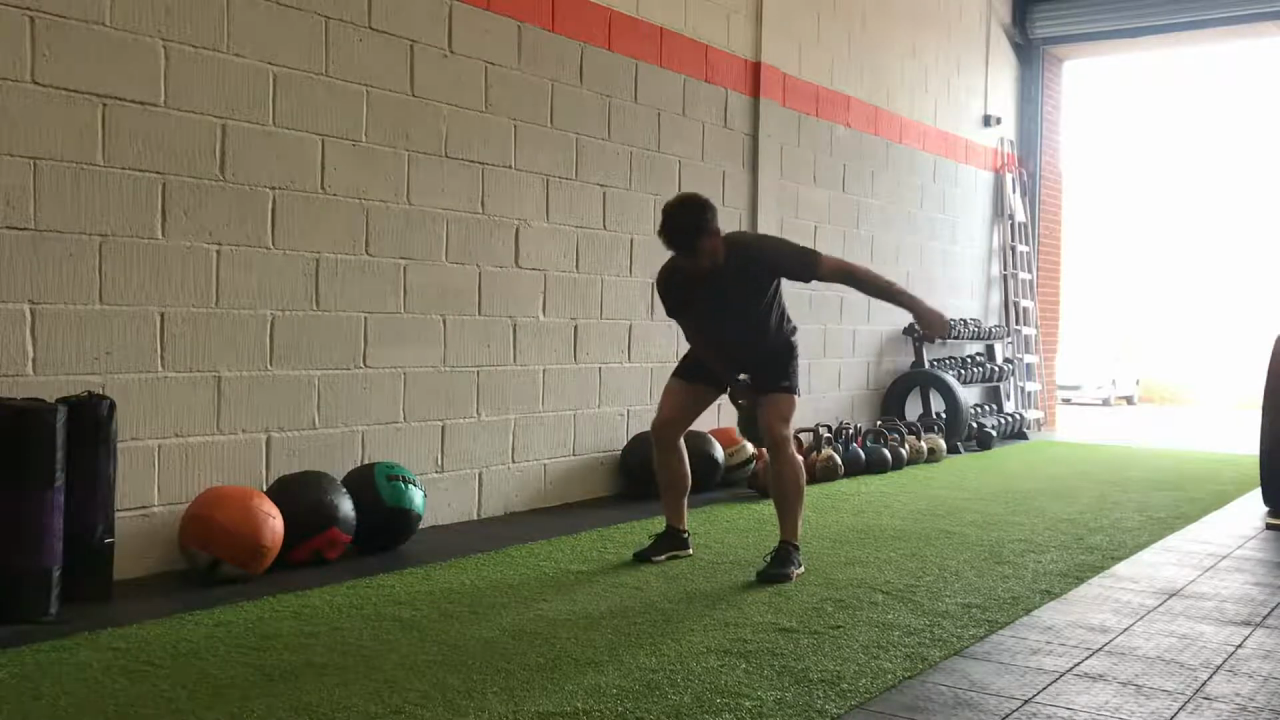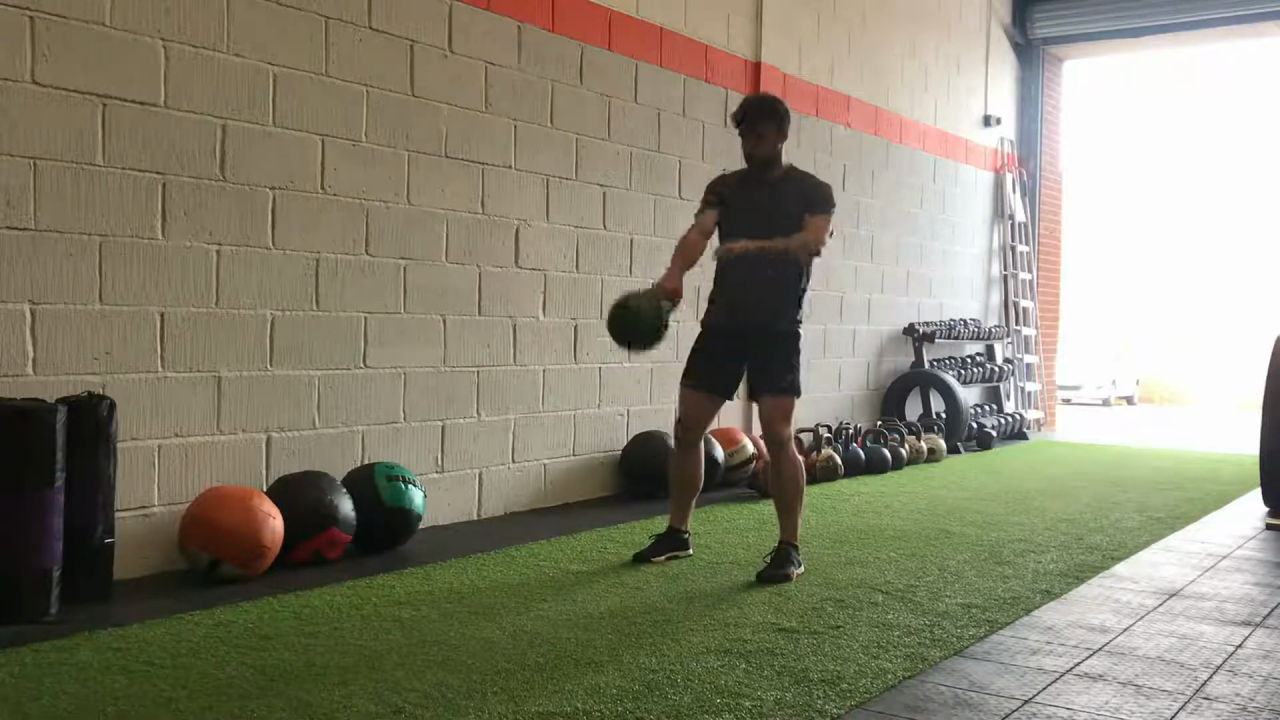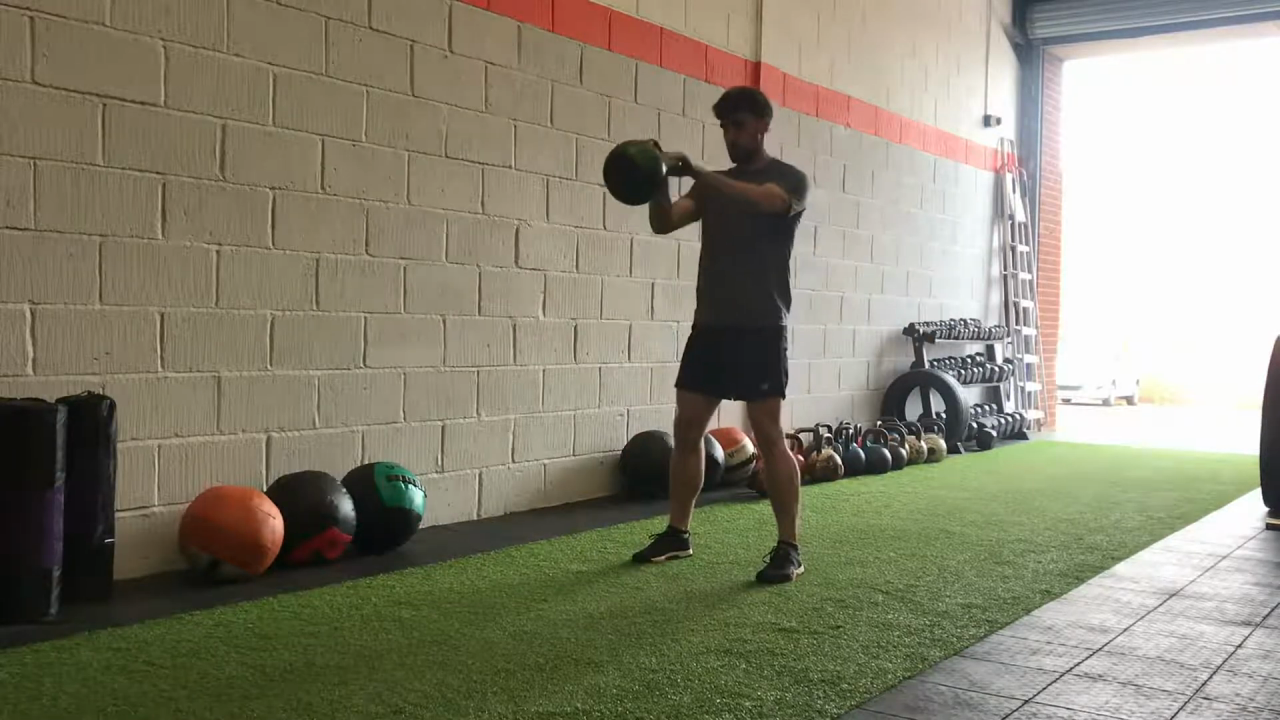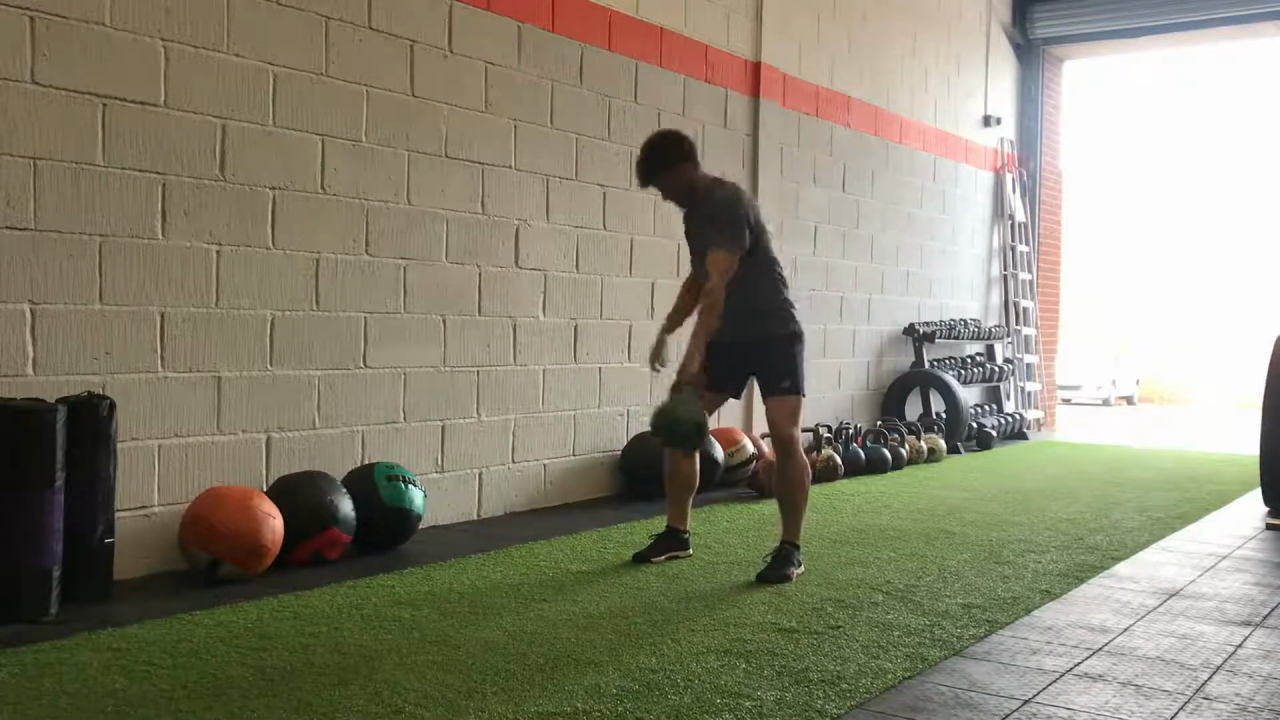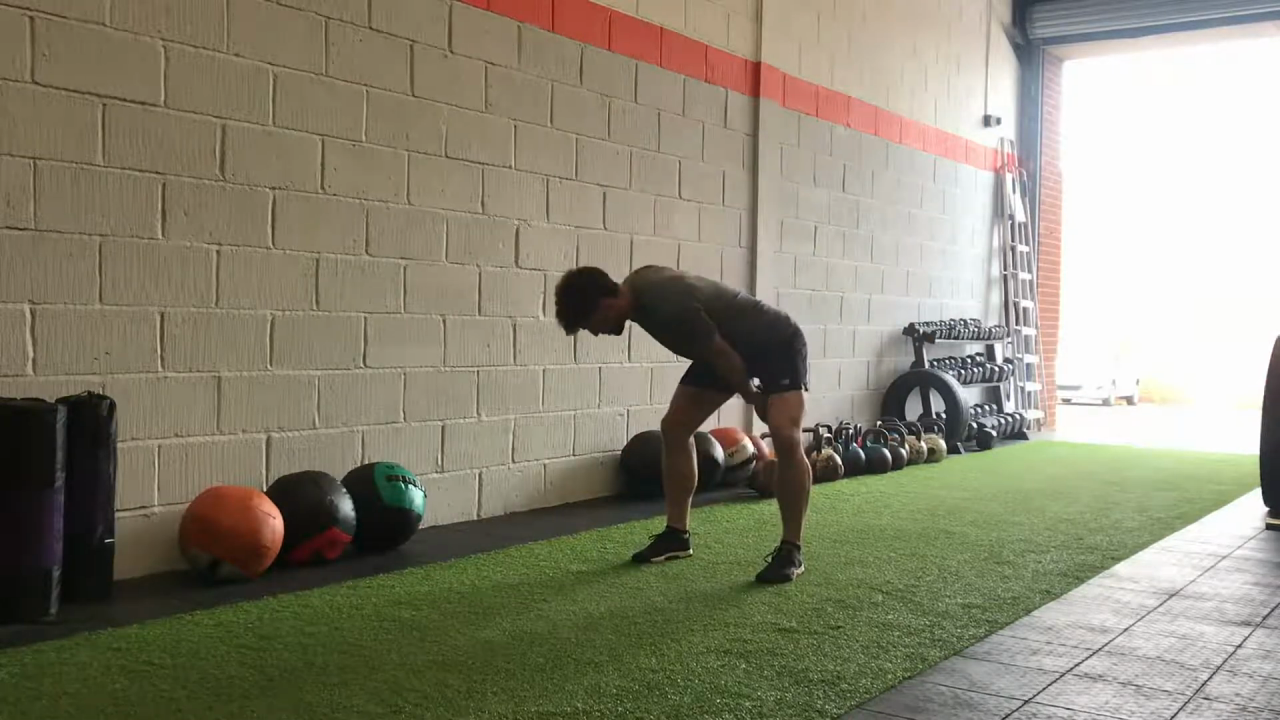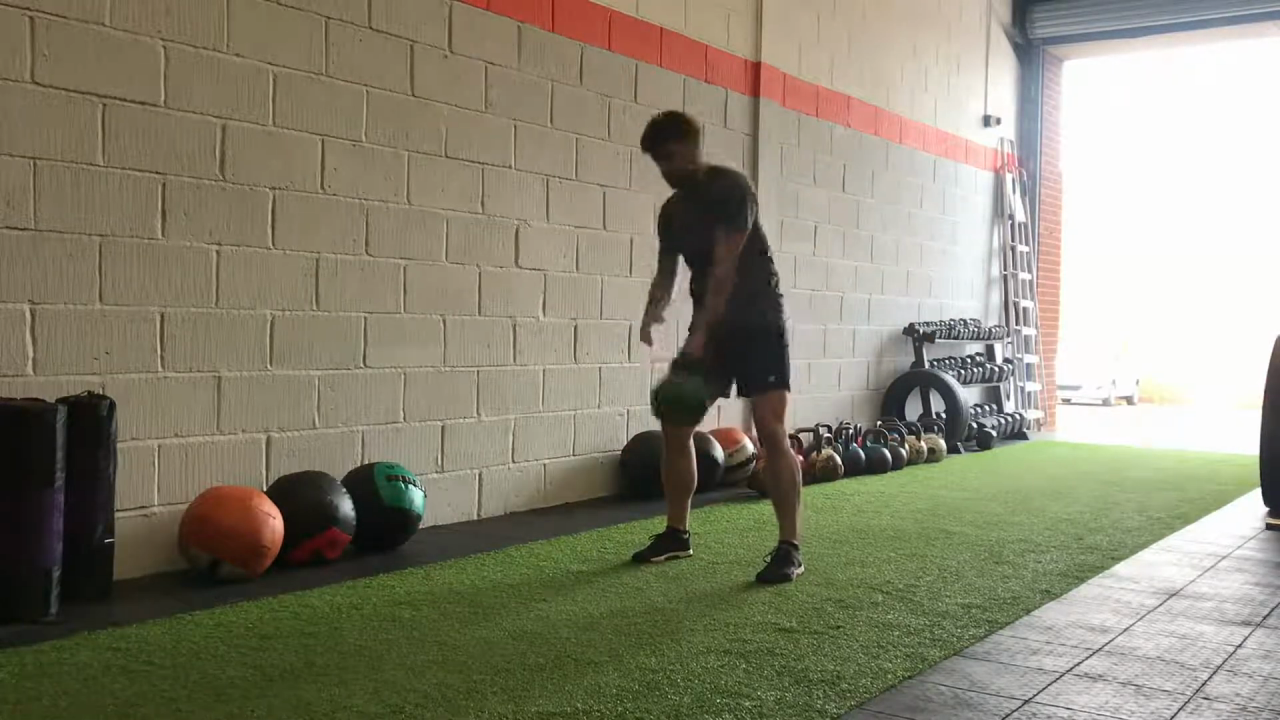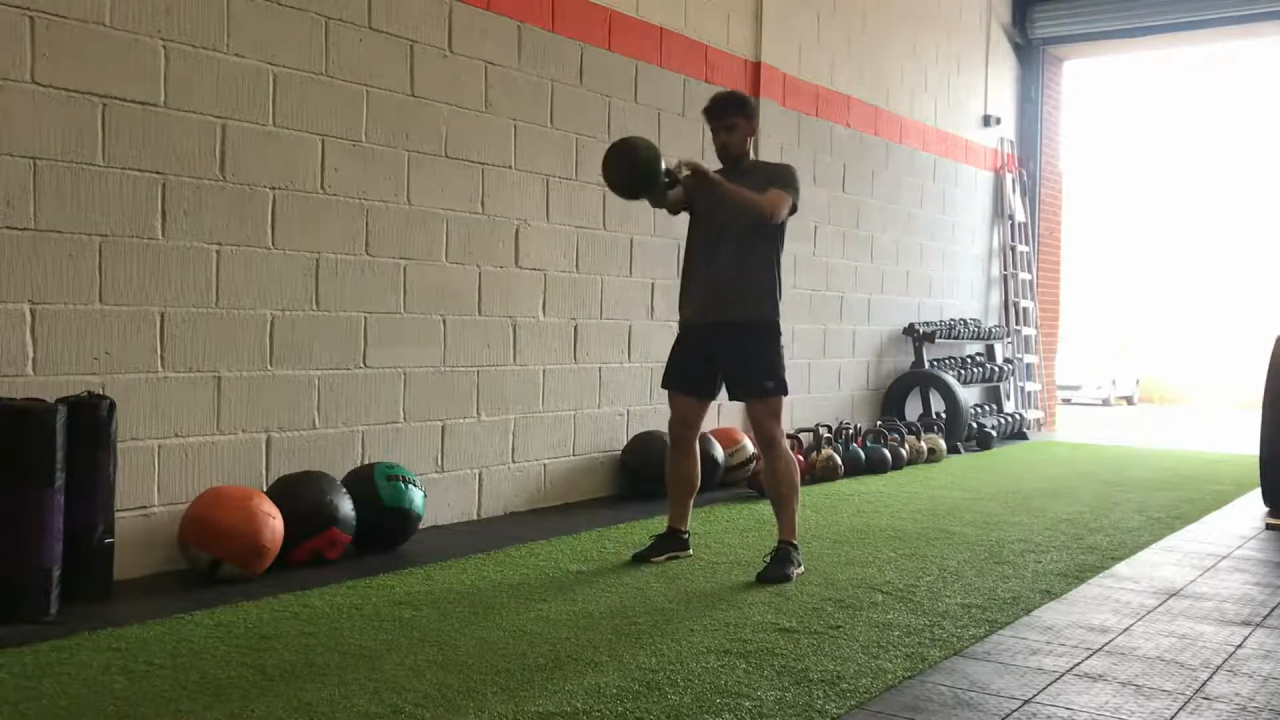
dt=0.4s
person 1, frame 1
left shoulder: (764, 254)
right shoulder: (674, 282)
left elbow: (846, 272)
right elbow: (702, 341)
left wrist: (916, 307)
right wrist: (732, 388)
left hip: (773, 349)
right hip: (716, 349)
left knee: (777, 437)
right knee: (664, 427)
left ankle: (789, 549)
right ankle: (675, 534)
person 1, frame 2
left shoulder: (812, 191)
right shoulder: (727, 185)
left elbow: (813, 242)
right elbow: (699, 233)
left wrist: (751, 247)
right wrist: (674, 274)
left hip: (776, 329)
right hip: (721, 325)
left knee: (777, 436)
right knee: (687, 428)
left ankle: (790, 549)
right ankle: (677, 533)
person 1, frame 3
left shoulder: (788, 179)
right shoulder: (714, 185)
left elbow: (763, 201)
right elbow: (664, 224)
left wrist: (697, 172)
right wrist: (655, 182)
left hip: (759, 327)
right hip: (710, 325)
left knee: (768, 436)
right knee: (685, 430)
left ankle: (789, 548)
right ankle: (677, 533)
person 1, frame 4
left shoulder: (724, 202)
right shoulder: (694, 209)
left elbow: (718, 285)
right elbow: (697, 282)
left wrist: (695, 354)
right wrist: (665, 331)
left hip: (773, 333)
right hip: (731, 332)
left knee: (784, 438)
left ankle: (789, 549)
right ankle: (676, 533)
person 1, frame 5
left shoulder: (669, 309)
right shoulder: (639, 287)
left elbow: (725, 357)
left wrist: (752, 394)
left hip: (776, 343)
right hip: (733, 344)
left knee: (785, 436)
right knee: (674, 426)
left ankle: (790, 550)
right ankle: (677, 533)
person 1, frame 6
left shoulder: (731, 188)
right shoulder: (672, 209)
left elbow: (726, 270)
right elbow: (666, 271)
left wrist: (701, 333)
right wrist: (652, 312)
left hip: (759, 325)
right hip: (708, 330)
left knee: (771, 434)
right knee: (675, 426)
left ankle: (790, 548)
right ankle: (677, 533)
person 1, frame 7
left shoulder: (778, 176)
right shoulder: (699, 182)
left elbow: (775, 212)
right elbow: (666, 201)
left wrist: (720, 184)
left hip: (753, 323)
right hip: (698, 323)
left knee: (769, 434)
right knee: (681, 430)
left ankle: (788, 547)
right ankle: (677, 534)
